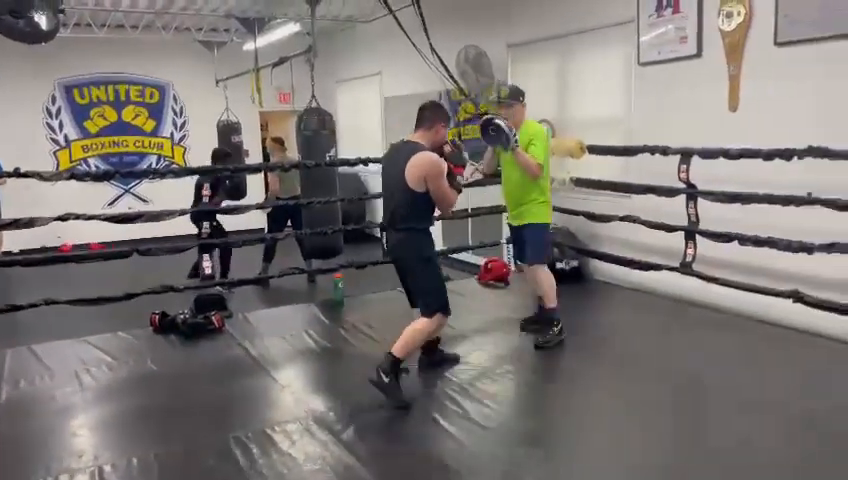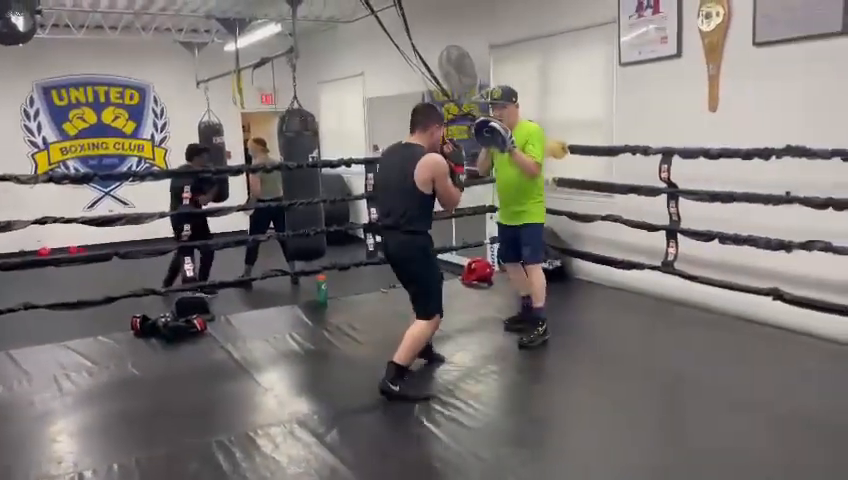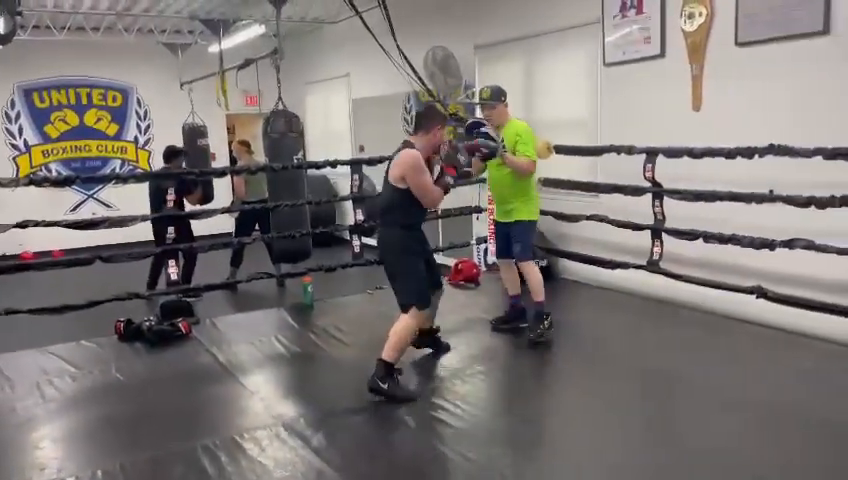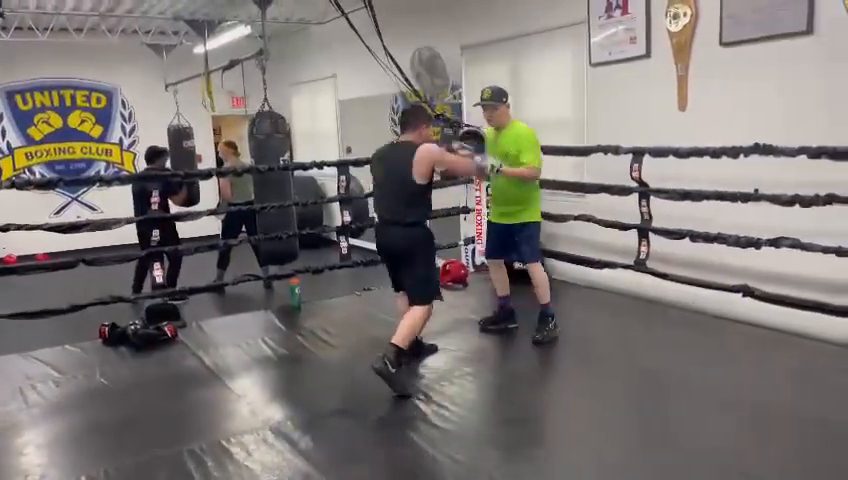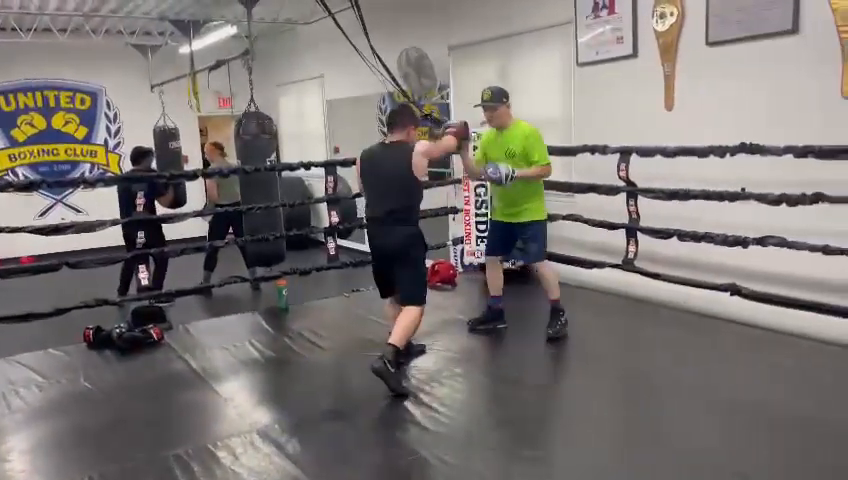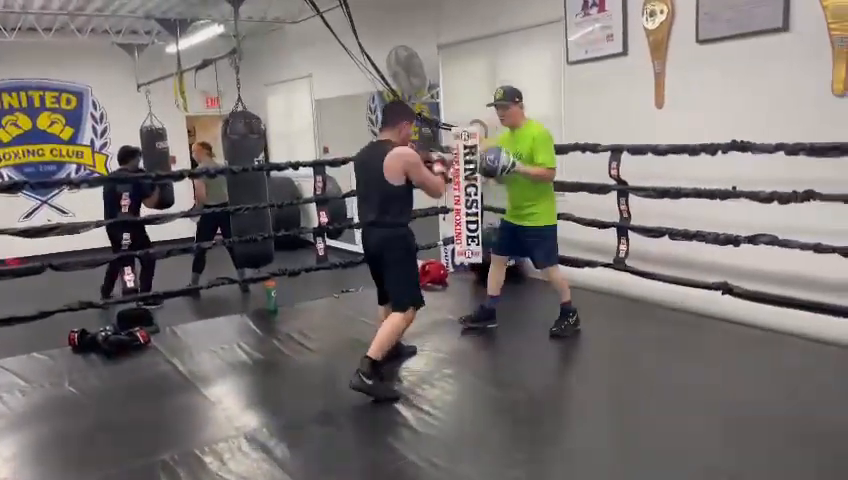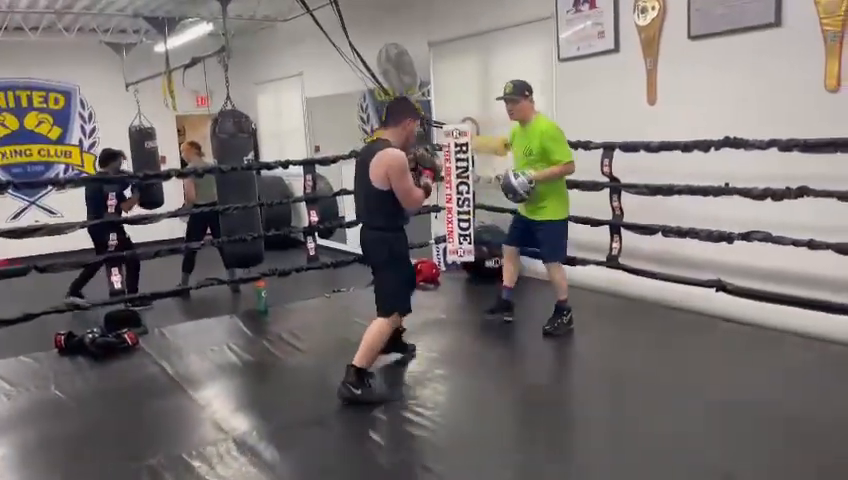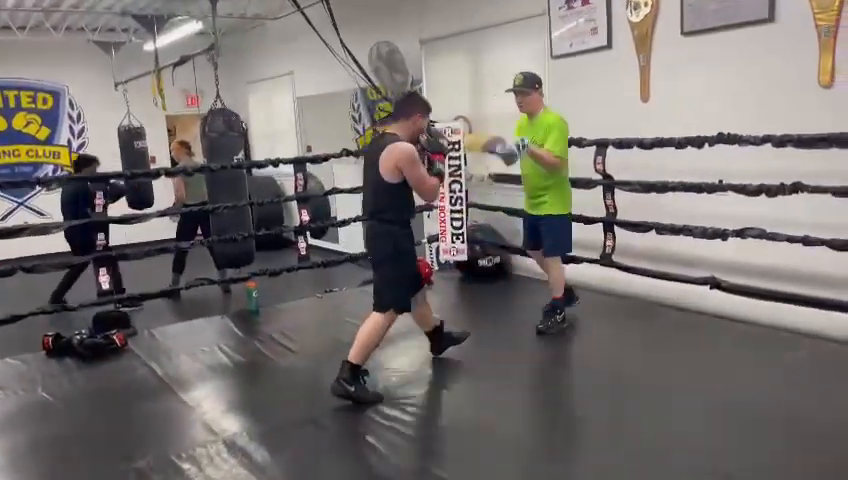
dt=0.2s
person 1, frame 1
left shoulder: (393, 152)
right shoulder: (430, 161)
right elbow: (446, 205)
right wrist: (455, 171)
left hip: (395, 235)
right hip: (414, 240)
left knee: (424, 301)
right knee: (436, 312)
left ankle: (431, 352)
right ankle: (387, 370)
person 1, frame 2
left shoulder: (389, 154)
right shoulder: (433, 162)
right elbow: (450, 203)
right wrist: (455, 168)
left hip: (391, 238)
right hip: (412, 242)
left knee: (428, 290)
right knee: (431, 315)
left ankle: (422, 347)
right ankle: (393, 378)
person 1, frame 3
left shoulder: (415, 153)
right shoulder: (412, 158)
left elbow: (434, 166)
right elbow: (431, 200)
right wrist: (449, 172)
left hip: (408, 234)
right hip: (400, 239)
left knee: (433, 287)
right knee: (416, 308)
left ankle: (427, 336)
right ankle: (382, 375)
person 1, frame 4
left shoulder: (379, 155)
right shoulder: (428, 153)
right elbow: (468, 168)
right wrist: (477, 164)
left hip: (385, 232)
right hip: (413, 235)
left knee: (406, 291)
right knee: (421, 302)
left ankle: (412, 344)
right ankle: (391, 359)
person 1, frame 5
left shoulder: (364, 157)
right shoulder: (421, 150)
right elbow: (451, 142)
right wrist: (455, 132)
left hip: (377, 233)
right hip: (406, 234)
left knee: (393, 295)
right knee: (414, 303)
left ankle: (401, 346)
right ankle: (388, 359)
person 1, frame 6
left shoulder: (362, 156)
right shoulder: (404, 154)
right elbow: (437, 191)
right wrist: (438, 167)
left hip: (371, 234)
right hip: (394, 237)
left knee: (391, 299)
right knee: (405, 309)
left ankle: (392, 348)
right ankle: (367, 373)
person 1, frame 7
left shoulder: (369, 150)
right shoulder: (394, 157)
right elbow: (413, 203)
left wrist: (414, 172)
right wrist: (428, 175)
left hip: (375, 234)
right hip: (387, 239)
left knee: (406, 284)
right knee: (390, 312)
left ankle: (393, 340)
right ankle: (353, 380)
person 1, frame 8
left shoulder: (377, 144)
right shoulder: (403, 150)
right elbow: (428, 193)
left wrist: (424, 154)
right wrist: (437, 160)
left hip: (383, 229)
right hip: (390, 235)
left knee: (415, 288)
right knee: (387, 309)
left ankle: (437, 338)
right ankle: (348, 377)
person 2, frame 1
left shoulder: (537, 132)
right shoulder: (504, 132)
left elbow: (535, 170)
right elbow: (487, 169)
left wrist: (514, 146)
right wrist: (492, 144)
left hip: (536, 212)
right hip: (515, 213)
left knee: (538, 265)
right knee: (526, 263)
left ankle: (555, 324)
right ankle: (544, 311)
person 2, frame 2
left shoulder: (532, 131)
left elbow: (534, 169)
right elbow: (483, 170)
left wrist: (512, 148)
right wrist: (487, 146)
left hip: (530, 212)
right hip: (507, 213)
left knee: (532, 265)
right knee: (510, 262)
left ankle: (540, 324)
right ankle: (528, 310)
person 2, frame 3
left shoulder: (521, 130)
left elbow: (529, 168)
right elbow: (478, 170)
left wrist: (503, 152)
right wrist: (476, 153)
left hip: (522, 210)
right hip: (502, 211)
left knee: (525, 261)
right knee: (505, 260)
left ankle: (543, 318)
right ankle: (518, 311)
person 2, frame 4
left shoulder: (524, 133)
right shoulder: (488, 137)
left elbow: (533, 171)
left wrist: (499, 168)
left hip: (526, 213)
right hip: (499, 213)
left knee: (532, 264)
right knee: (494, 260)
left ankle: (548, 318)
right ankle: (506, 312)
person 2, frame 5
left shoulder: (528, 133)
right shoulder: (487, 138)
left elbow: (544, 170)
right elbow: (474, 174)
left wrist: (514, 174)
right wrist: (463, 155)
left hip: (530, 212)
right hip: (502, 212)
left knee: (538, 261)
right knee: (492, 259)
left ankle: (558, 314)
right ankle: (495, 313)
person 2, frame 6
left shoulder: (538, 134)
right shoulder: (506, 137)
left elbow: (549, 173)
left wrist: (515, 169)
left hip: (539, 216)
right hip: (514, 215)
left knee: (548, 266)
right knee: (498, 258)
left ankle: (570, 315)
right ankle: (488, 312)
person 2, frame 7
left shoulder: (548, 129)
right shoulder: (516, 130)
left elbow: (567, 167)
left wrist: (535, 176)
left hip: (550, 209)
right hip: (527, 207)
left knee: (551, 262)
right knee: (509, 248)
left ankle: (564, 314)
right ankle: (505, 302)
person 2, frame 8
left shoulder: (554, 122)
right shoulder: (522, 122)
left elbow: (555, 163)
right elbow: (516, 153)
left wrist: (528, 147)
left hip: (553, 202)
right hip: (532, 202)
left knee: (552, 255)
right knee: (534, 251)
left ankle: (557, 311)
right ankle: (564, 292)
person 3, frame 1
left shoulder: (218, 175)
right shoulder: (213, 177)
right elbow: (212, 203)
right wrist: (223, 194)
left hip: (198, 214)
right hip: (204, 216)
left knee: (206, 247)
right knee: (225, 246)
left ankle: (195, 273)
right ankle: (223, 281)
person 3, frame 2
left shoulder: (178, 172)
right shoulder: (198, 174)
right elbow: (204, 200)
right wrist: (215, 184)
left hip: (177, 218)
right hip: (193, 219)
left knee: (182, 251)
right knee: (207, 251)
left ankle: (167, 284)
person 3, frame 3
left shoulder: (155, 177)
right shoulder: (179, 176)
right elbow: (193, 200)
right wrist: (200, 184)
left hip: (158, 222)
right hip: (176, 222)
left knee: (160, 255)
right knee: (190, 254)
left ankle: (150, 288)
person 3, frame 4
right shoulder: (163, 177)
right elbow: (178, 200)
right wrist: (185, 185)
left hip: (143, 225)
right hip: (162, 225)
left knee: (146, 257)
right knee: (175, 257)
left ankle: (136, 291)
right ankle: (170, 293)
person 3, frame 5
right shoulder: (149, 179)
right elbow: (165, 201)
right wrist: (171, 186)
left hip: (128, 226)
right hip: (147, 226)
left knee: (131, 259)
right knee: (161, 259)
left ankle: (122, 293)
person 3, frame 6
left shoulder: (110, 178)
right elbow: (150, 203)
right wrist: (155, 187)
left hip: (112, 225)
right hip: (129, 227)
left knee: (119, 259)
right knee: (148, 260)
left ankle: (106, 294)
right ankle: (145, 298)
person 3, frame 7
left shoulder: (93, 181)
right shoulder: (110, 183)
right elbow: (125, 207)
right wrist: (137, 191)
left hip: (95, 227)
right hip: (110, 229)
left knee: (100, 259)
right knee: (132, 261)
left ankle: (74, 291)
right ankle: (133, 299)
person 3, frame 8
left shoulder: (69, 185)
right shoulder: (83, 187)
right elbow: (93, 211)
left wrist: (105, 197)
right wrist: (109, 198)
left hip: (73, 232)
right hip: (84, 232)
left knee: (79, 265)
right knee: (110, 262)
left ankle: (56, 298)
right ankle: (121, 301)
person 4, frame 1
right shoulder: (295, 161)
left elbow: (274, 190)
right elbow: (302, 183)
left wrist: (268, 202)
left hip: (280, 205)
right hip: (296, 202)
left knee: (271, 239)
right knee: (302, 237)
left ankle: (263, 275)
right ankle: (311, 273)
person 4, frame 2
left shoulder: (255, 166)
right shoulder: (278, 163)
left elbow: (255, 192)
right elbow: (285, 185)
left wrist: (250, 204)
left hip: (263, 206)
right hip: (280, 204)
left knee: (254, 241)
right knee: (285, 239)
left ankle: (246, 277)
right ankle: (294, 274)
person 4, frame 3
left shoulder: (240, 167)
right shoulder: (262, 165)
left elbow: (240, 194)
left wrist: (235, 204)
left hip: (248, 208)
right hip: (265, 205)
left knee: (239, 243)
right knee: (271, 241)
left ankle: (231, 279)
right ankle: (280, 276)
person 4, frame 4
left shoulder: (226, 169)
right shoulder: (248, 167)
left elbow: (226, 196)
left hip: (235, 210)
right hip: (251, 207)
left knee: (225, 246)
right knee: (257, 243)
left ankle: (219, 282)
right ankle: (267, 279)
person 4, frame 5
right shoulder: (235, 167)
left elbow: (212, 197)
left hip: (222, 211)
right hip: (238, 209)
left knee: (212, 247)
right knee: (245, 244)
left ankle: (205, 284)
right ankle: (254, 280)
person 4, frame 6
left shoulder: (200, 170)
right shoulder: (222, 167)
left elbow: (201, 197)
left wrist: (197, 207)
left hip: (209, 212)
right hip: (226, 209)
left knee: (200, 248)
right knee: (233, 245)
left ankle: (194, 286)
right ankle: (243, 282)
person 4, frame 7
right shoulder: (212, 166)
left elbow: (190, 197)
left wrist: (187, 208)
left hip: (199, 211)
right hip: (216, 209)
left knee: (190, 248)
left ankle: (183, 286)
right ankle: (233, 282)
person 4, frame 8
right shoulder: (202, 166)
left elbow: (180, 196)
left wrist: (177, 208)
left hip: (189, 212)
right hip: (206, 208)
left knee: (181, 249)
right knee: (214, 245)
left ankle: (174, 287)
right ankle: (224, 282)
